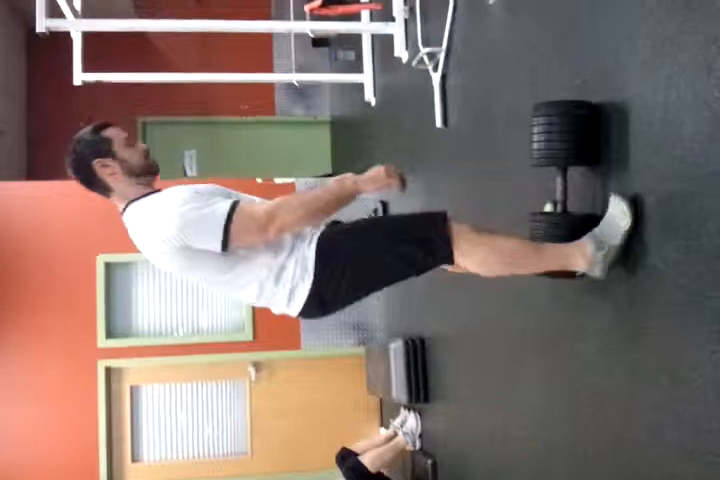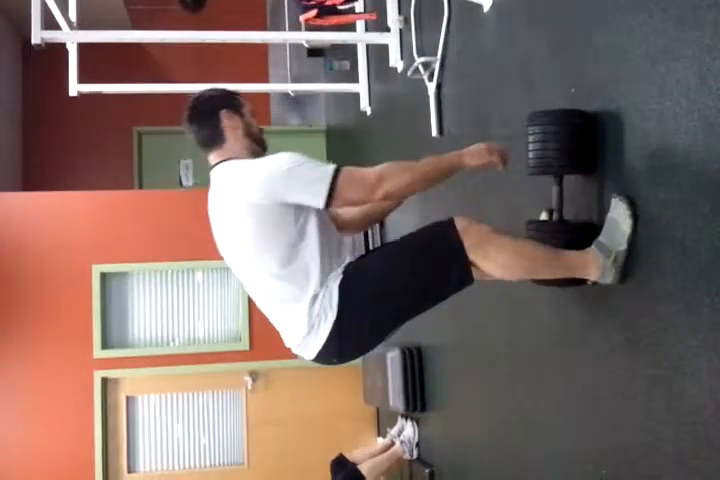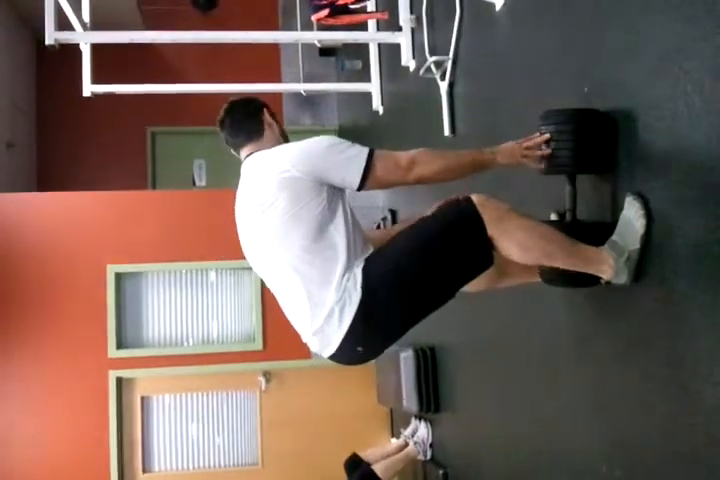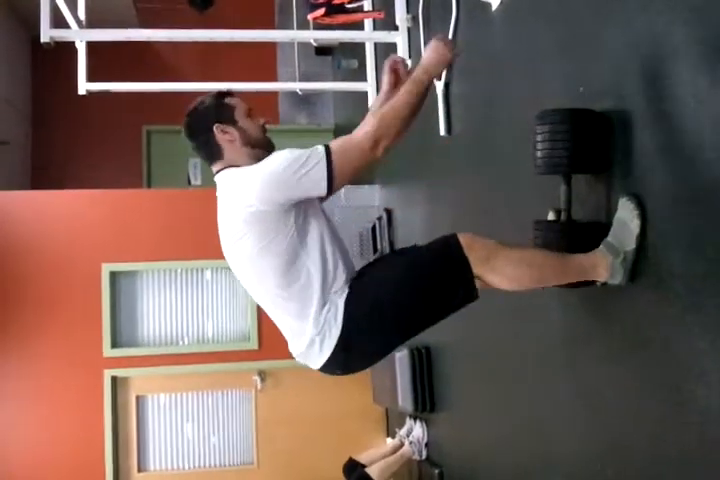
dt=0.5s
person 1, frame 1
left shoulder: (156, 216)
right shoulder: (169, 214)
right elbow: (272, 223)
left wrist: (339, 187)
right wrist: (355, 184)
left hip: (310, 261)
right hip: (317, 271)
left knee: (438, 249)
right knee: (453, 237)
left ankle: (543, 260)
right ankle: (582, 254)
person 1, frame 2
left shoulder: (230, 193)
right shoulder: (268, 173)
left elbow: (340, 221)
right elbow: (374, 184)
left wrist: (403, 186)
right wrist: (459, 160)
left hip: (322, 329)
right hip: (337, 321)
left knee: (456, 258)
right knee: (467, 235)
left ankle: (565, 266)
right ankle: (595, 264)
person 1, frame 3
left shoulder: (251, 201)
right shoulder: (300, 156)
right elbow: (411, 167)
left wrist: (430, 222)
right wrist: (496, 155)
left hip: (340, 334)
right hip: (359, 313)
left knee: (474, 263)
right knee: (483, 211)
left ankle: (573, 265)
right ankle: (608, 262)
person 1, frame 4
left shoulder: (243, 190)
right shoulder: (268, 175)
left elbow: (355, 151)
right elbow: (370, 146)
left wrist: (389, 93)
right wrist: (429, 69)
left hip: (333, 334)
right hip: (344, 333)
left knee: (462, 258)
right knee: (474, 252)
left ankle: (578, 264)
right ankle: (604, 264)
